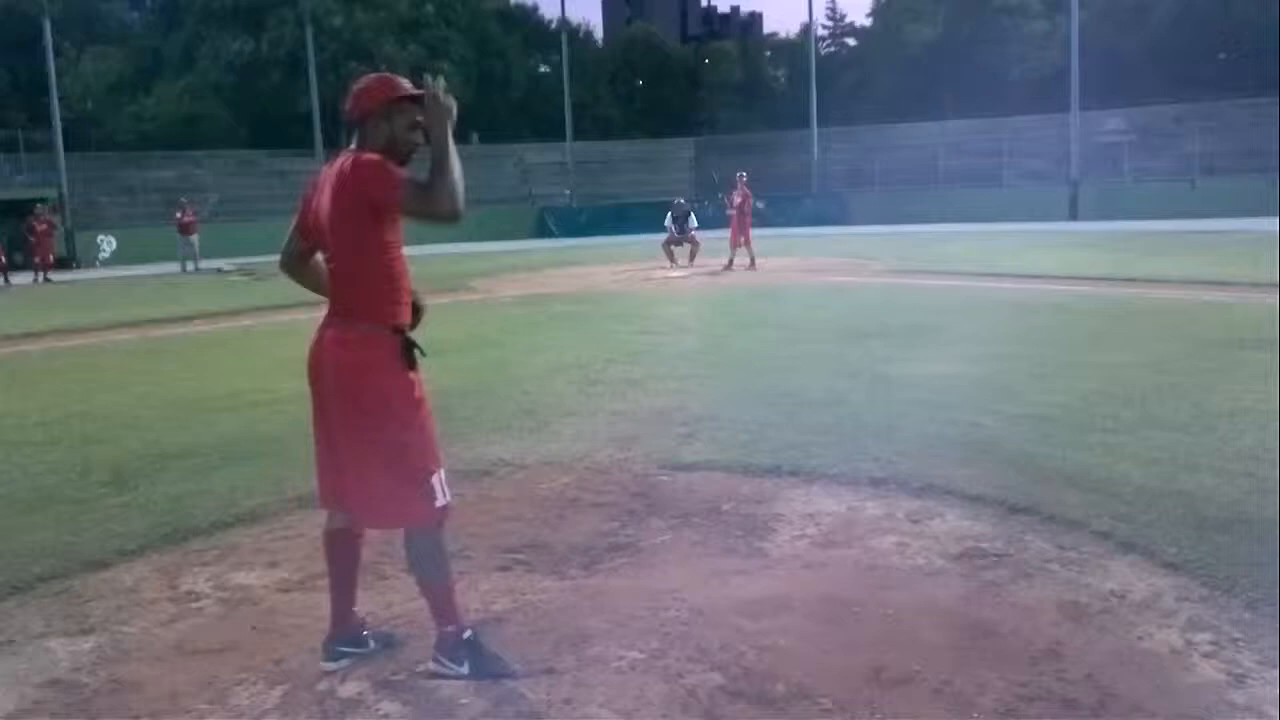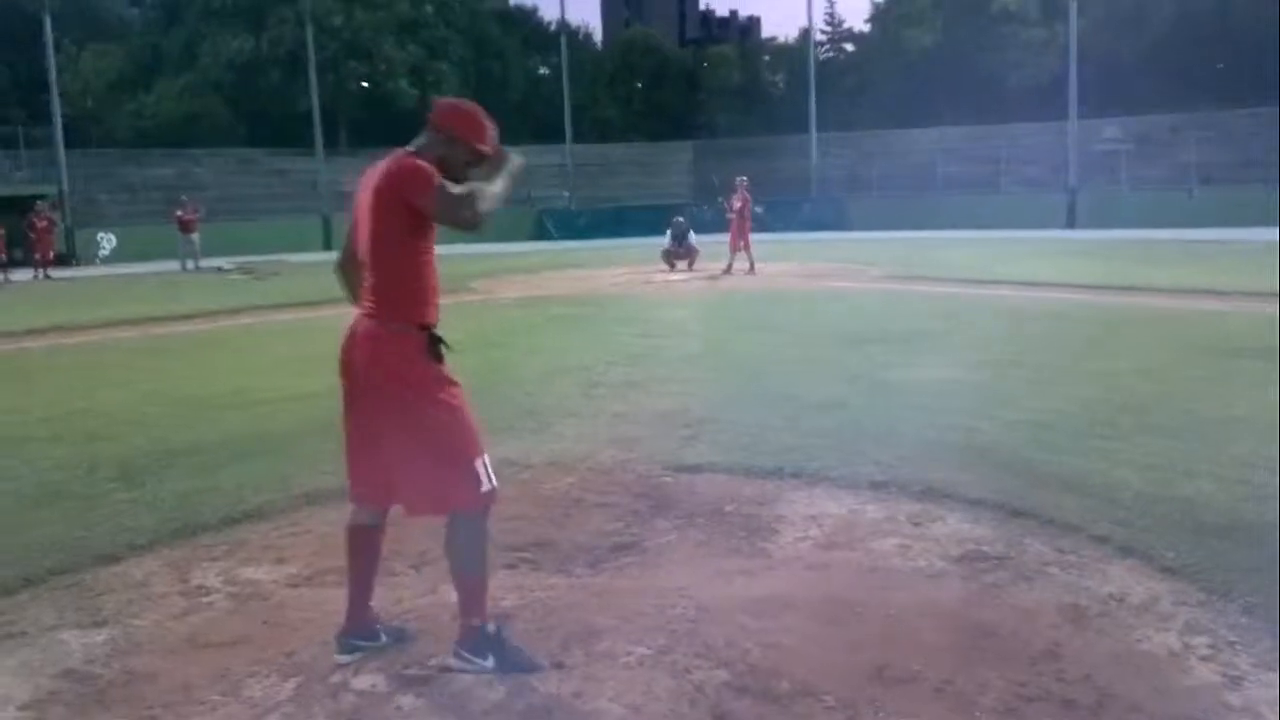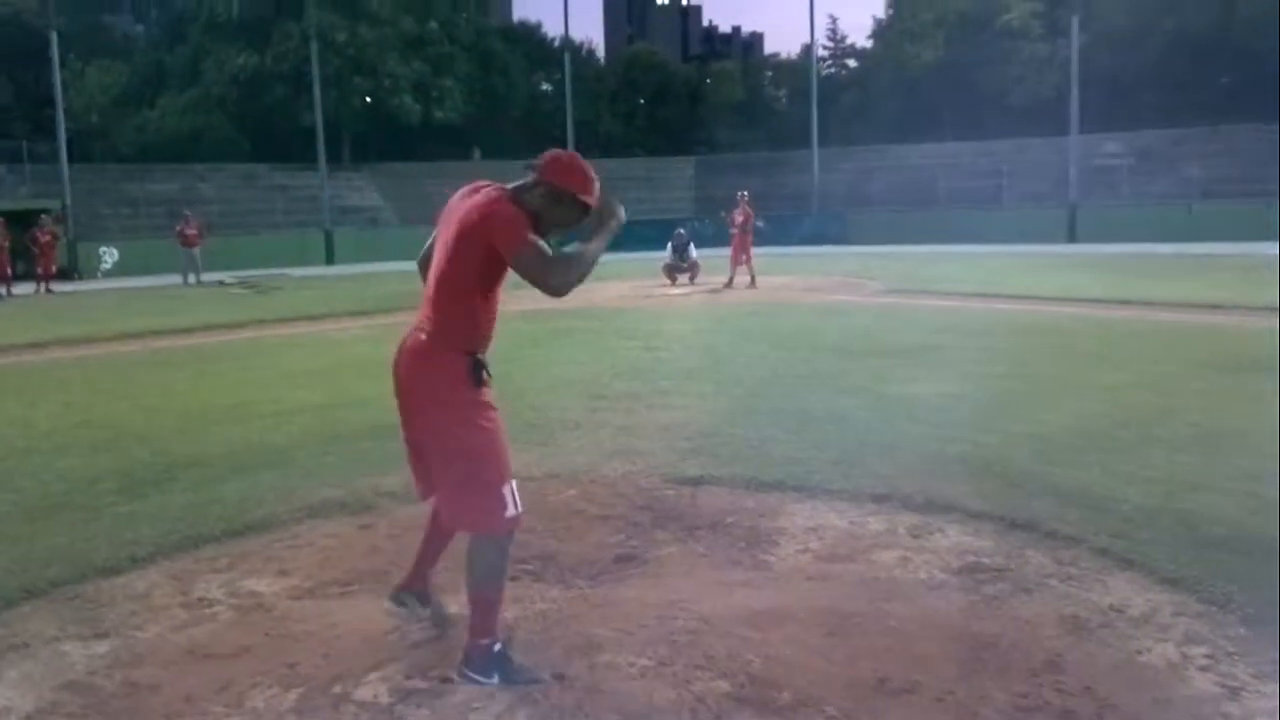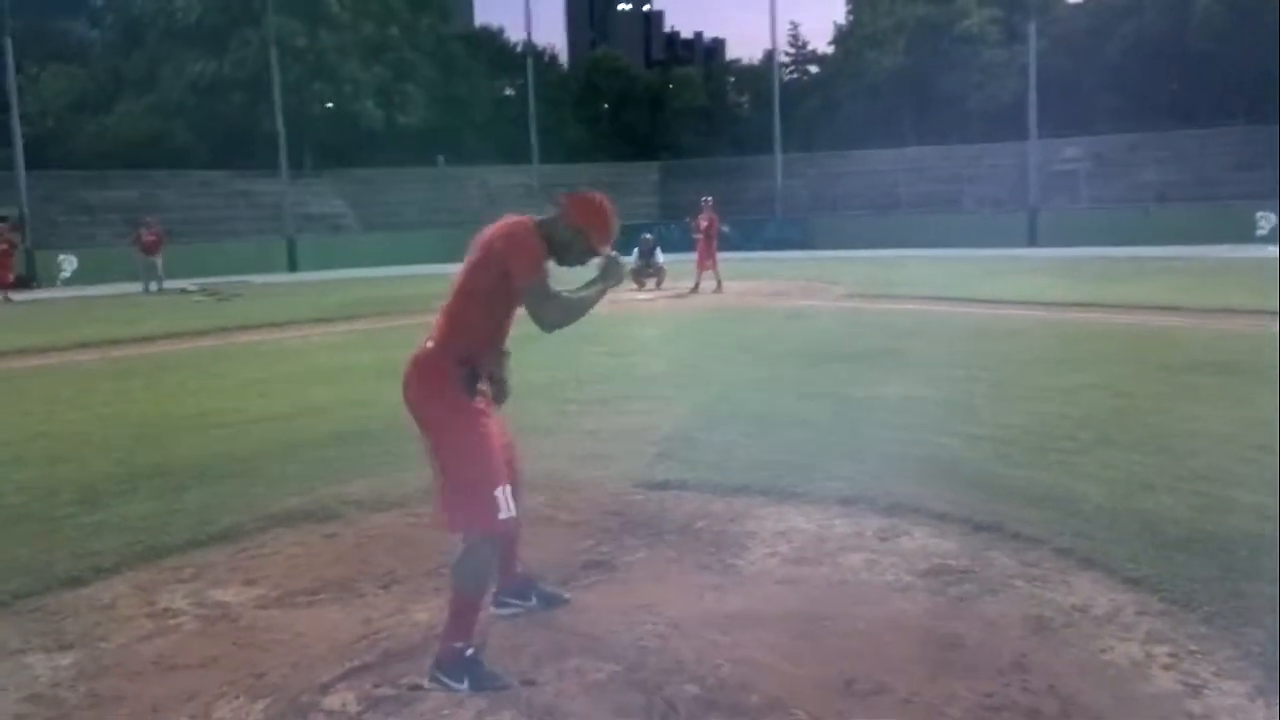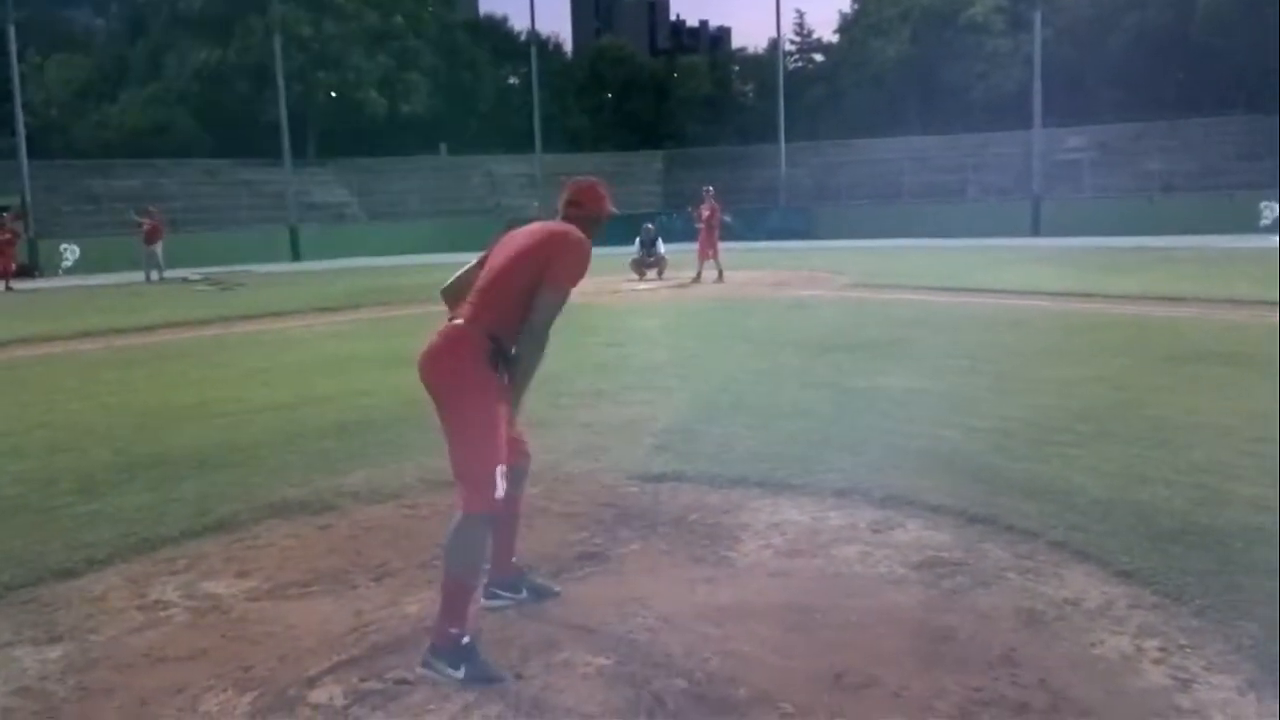
dt=0.4s
person 1, frame 1
left shoulder: (328, 178)
right shoulder: (368, 171)
left elbow: (294, 258)
right elbow: (448, 207)
right wrist: (443, 131)
left hip: (336, 346)
right hip: (376, 354)
left knee: (348, 498)
right knee: (424, 503)
left ankle: (344, 631)
right ankle: (454, 643)
person 1, frame 2
left shoulder: (378, 175)
right shoulder: (410, 173)
left elbow: (348, 262)
right elbow: (469, 214)
right wrist: (502, 168)
left hip: (366, 343)
right hip: (405, 350)
left knee: (375, 492)
right knee: (470, 492)
left ankle: (359, 624)
right ankle: (477, 636)
person 1, frame 3
left shoulder: (471, 194)
right shoulder: (501, 213)
left elbow: (427, 264)
right elbow: (556, 280)
right wrist: (603, 233)
left hip: (423, 356)
right hip: (448, 370)
left knee: (460, 487)
right knee: (496, 513)
left ankle: (417, 585)
right ankle: (481, 653)
person 1, frame 4
left shoulder: (514, 234)
right shoulder: (523, 236)
right elbow: (548, 315)
left wrist: (491, 357)
right wrist: (604, 281)
left hip: (461, 374)
right hip: (447, 382)
left knee: (505, 477)
right knee: (490, 515)
left ankle: (510, 587)
right ankle: (454, 656)
person 1, frame 5
left shoulder: (523, 235)
right shoulder: (574, 243)
left elbow: (453, 290)
right elbow: (536, 327)
right wrist: (515, 389)
left hip: (456, 352)
right hip: (467, 361)
left knee: (513, 464)
right knee: (484, 497)
left ankle: (503, 577)
right ankle: (448, 643)
